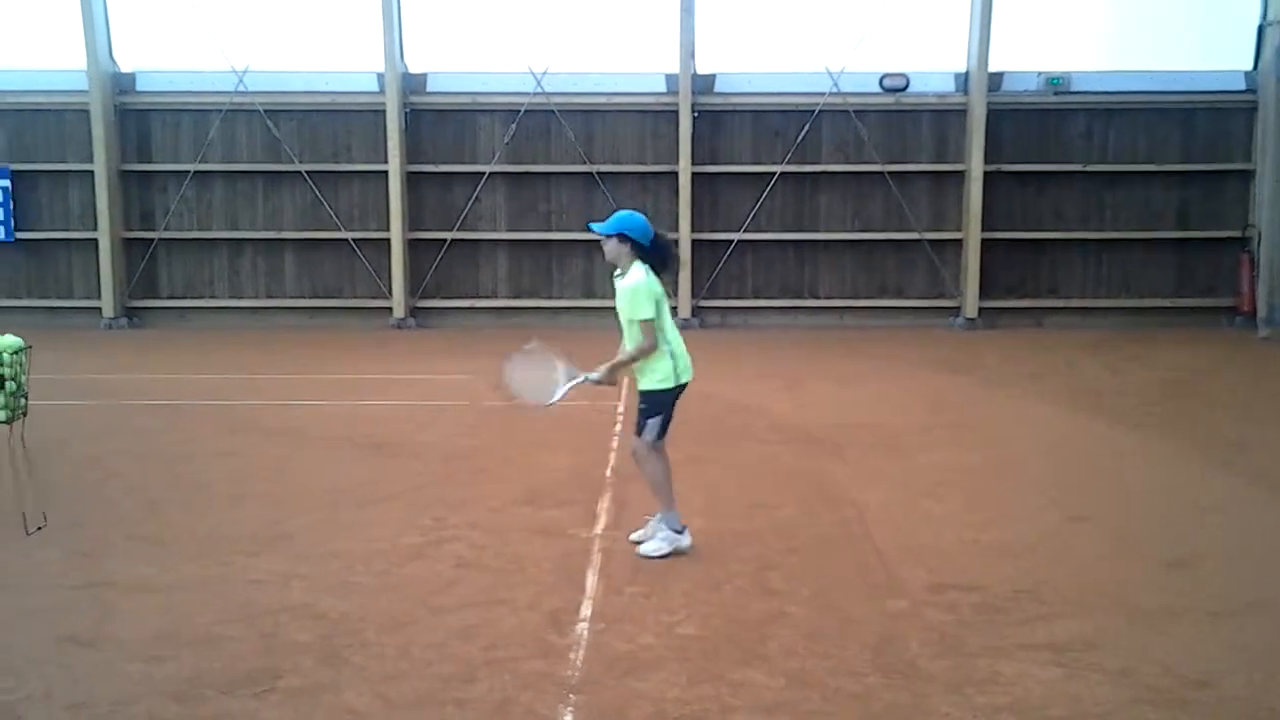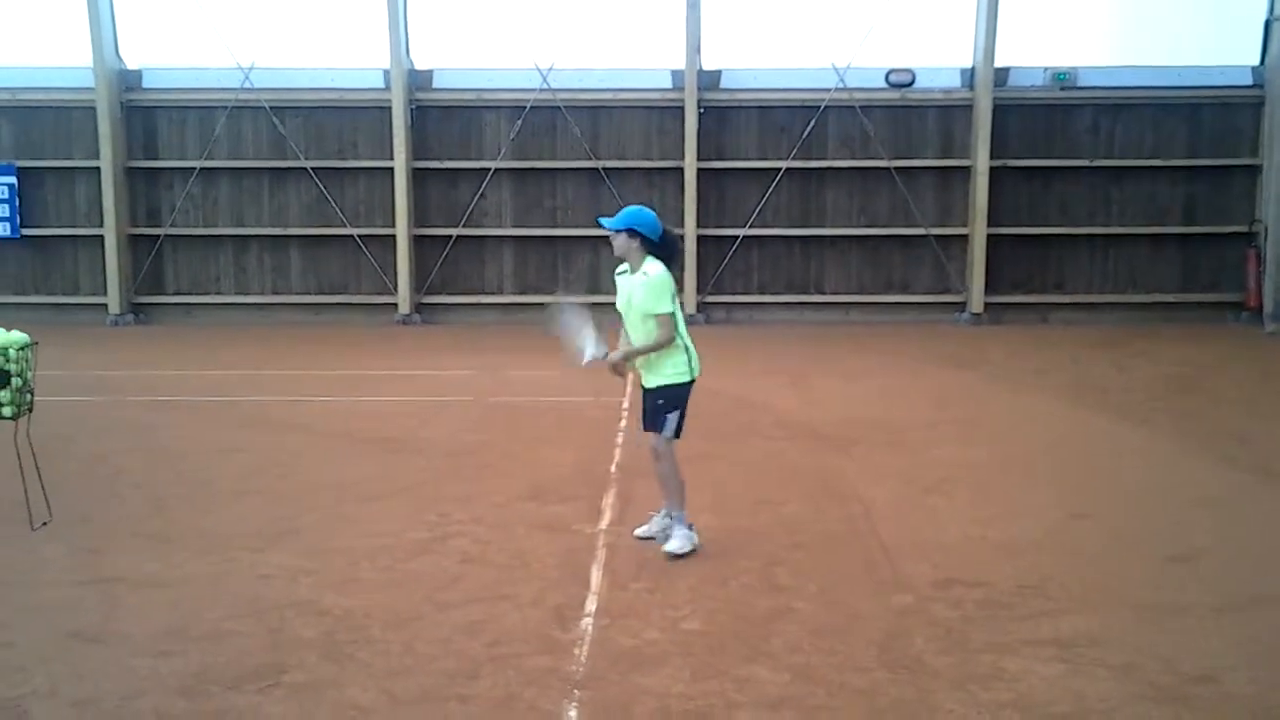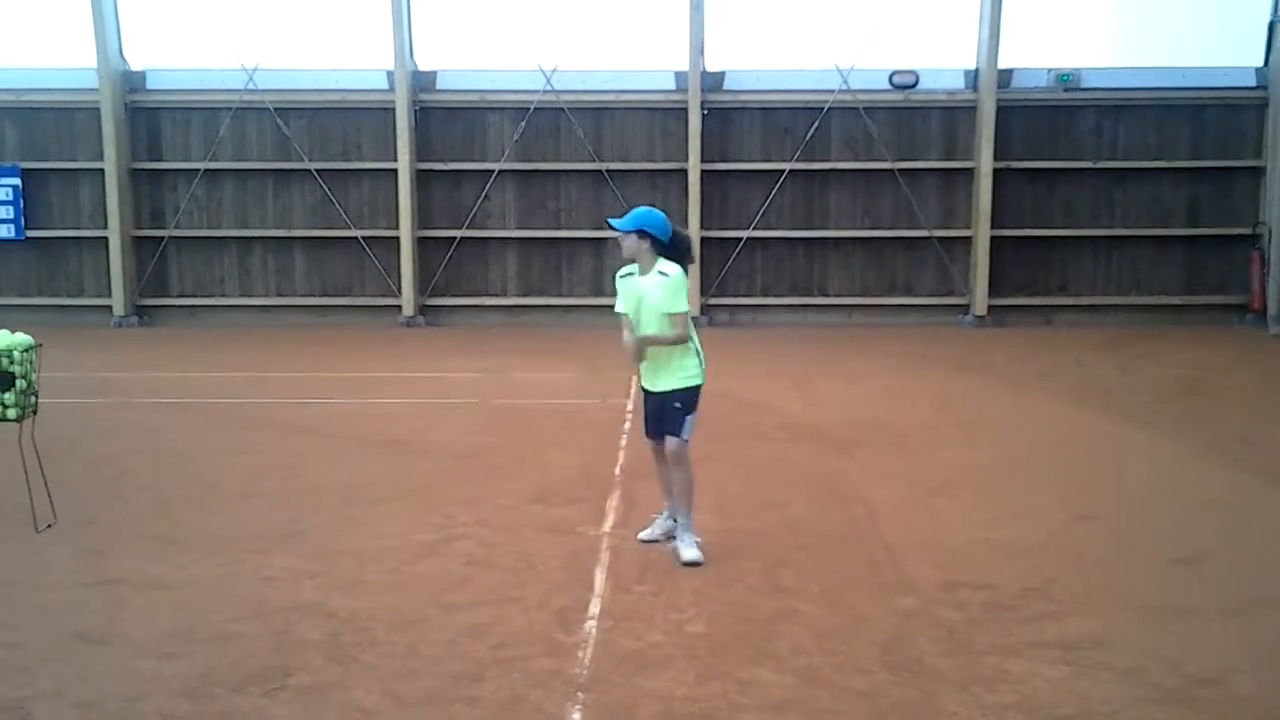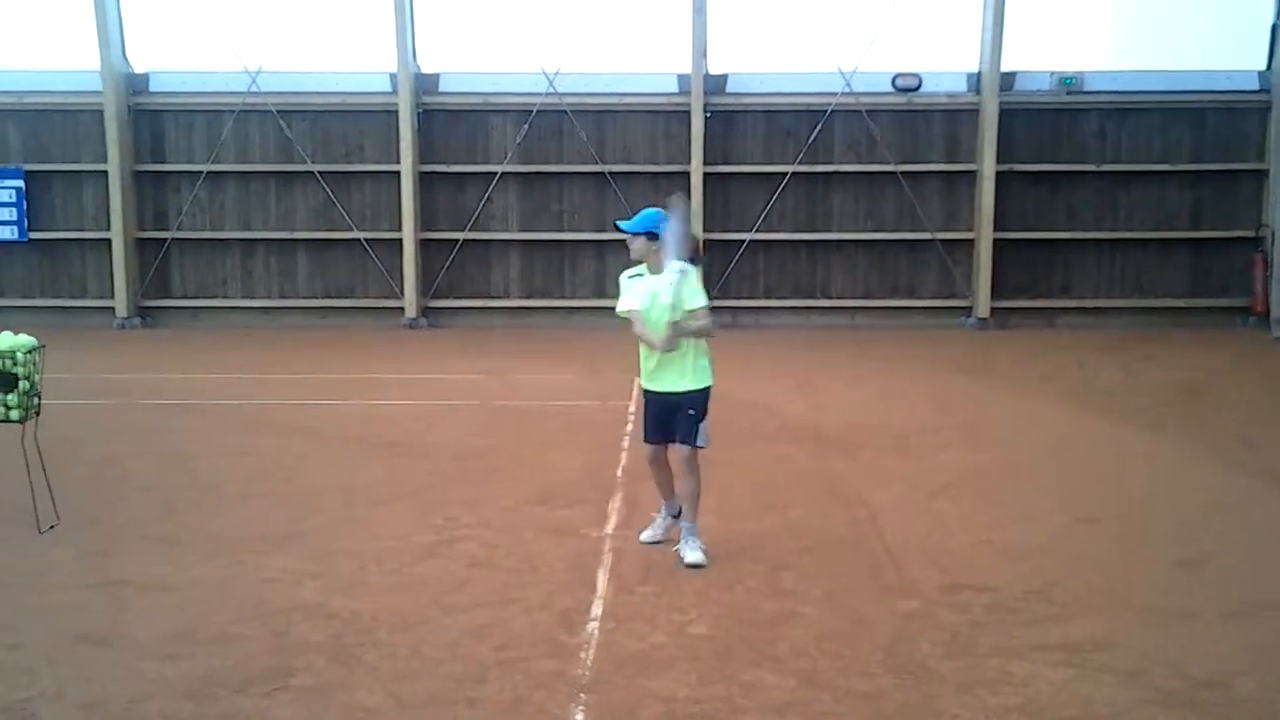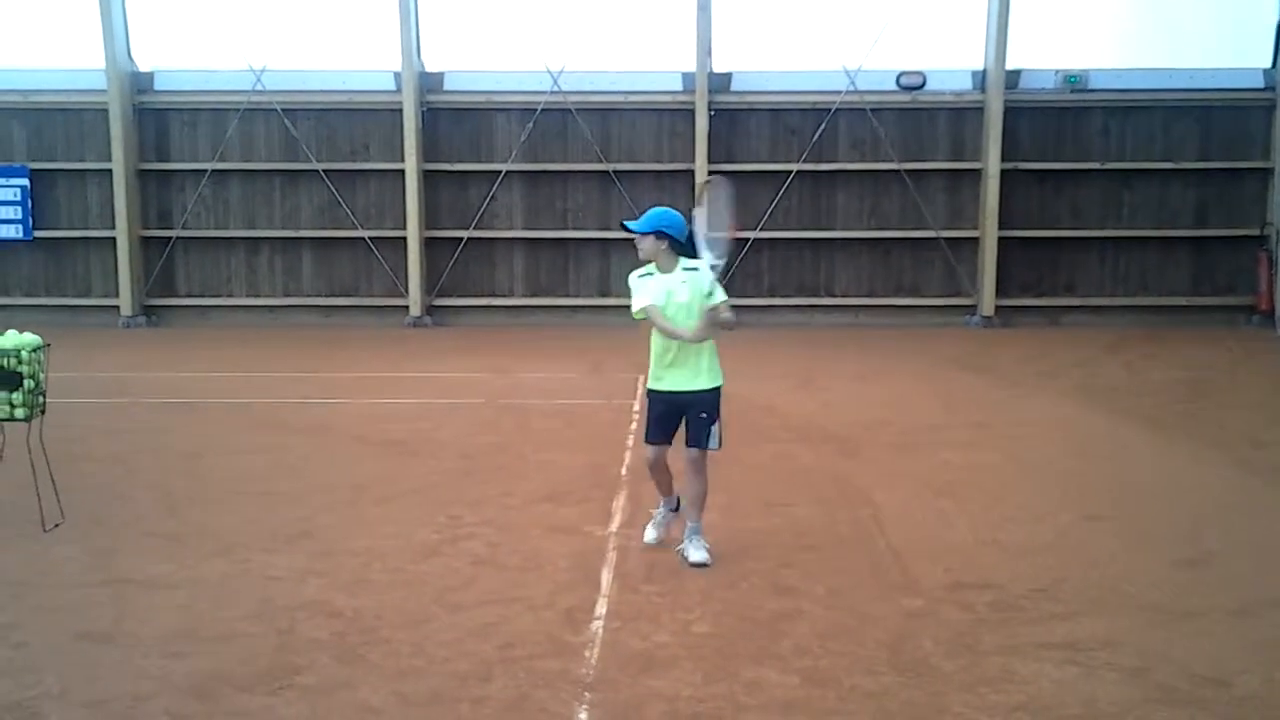
dt=0.1s
person 1, frame 1
left shoulder: (641, 281)
right shoulder: (622, 278)
left elbow: (650, 342)
left wrist: (614, 365)
right wrist: (615, 364)
left hip: (663, 376)
right hip: (649, 377)
left knee: (643, 449)
right knee: (651, 449)
left ankle: (673, 529)
right ankle: (666, 519)
person 1, frame 2
left shoulder: (655, 275)
right shoulder: (622, 274)
left elbow: (667, 335)
right elbow: (628, 324)
left wrist: (629, 354)
right wrist: (622, 351)
left hip: (674, 371)
right hip: (654, 373)
left knee: (660, 446)
right knee: (658, 445)
left ankle: (683, 527)
right ankle: (670, 515)
person 1, frame 3
left shoulder: (671, 274)
right shoulder: (625, 278)
left elbow: (684, 331)
right elbow: (627, 325)
left wrist: (646, 340)
right wrist: (631, 344)
left hip: (683, 378)
right hip: (652, 379)
left knee: (674, 450)
right knee: (658, 450)
left ankle: (686, 533)
right ankle: (672, 516)
person 1, frame 4
left shoulder: (685, 273)
right shoulder: (630, 279)
left elbow: (706, 325)
right elbow: (638, 326)
left wrist: (682, 329)
right wrist: (658, 340)
left hip: (691, 381)
right hip: (655, 381)
left knee: (686, 455)
right knee: (654, 454)
left ankle: (690, 537)
right ankle: (670, 512)
person 1, frame 5
left shoulder: (698, 271)
right shoulder: (640, 279)
left elbow: (727, 318)
right elbow: (657, 322)
left wrist: (716, 319)
right wrist: (690, 334)
left hip: (702, 381)
right hip: (662, 382)
left knee: (696, 457)
right knee: (653, 456)
left ankle: (693, 536)
right ankle: (669, 505)
